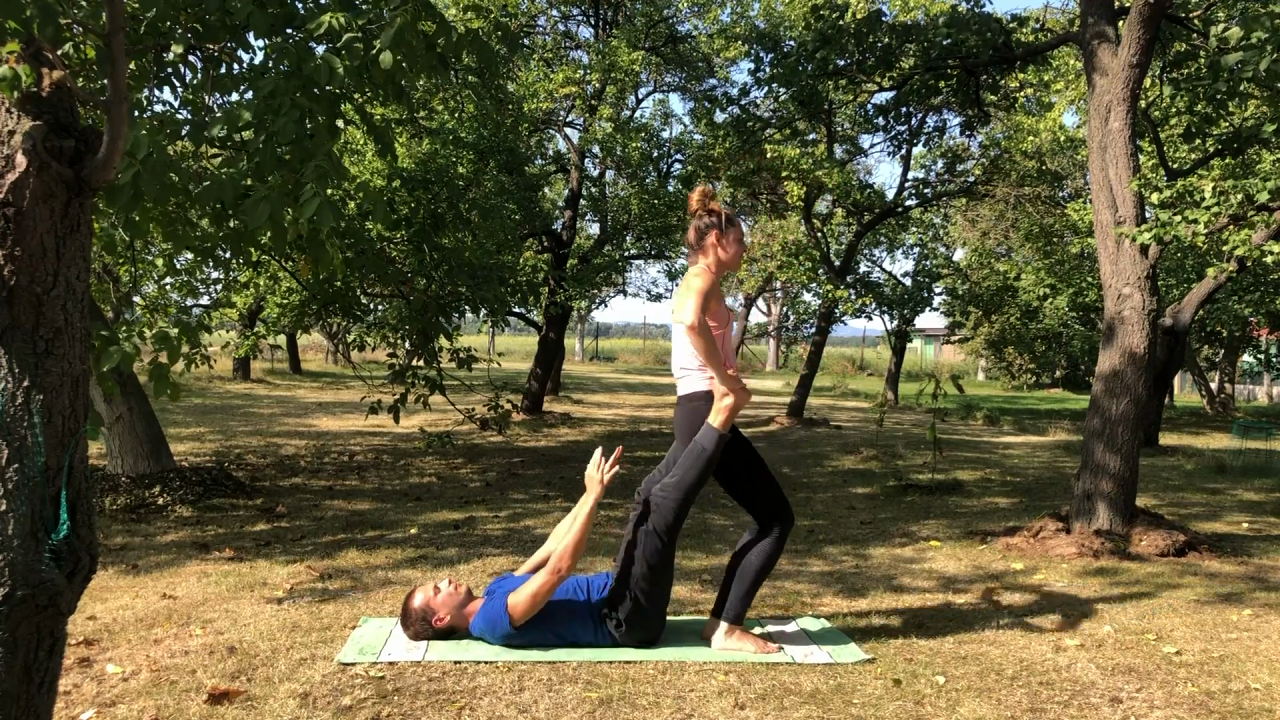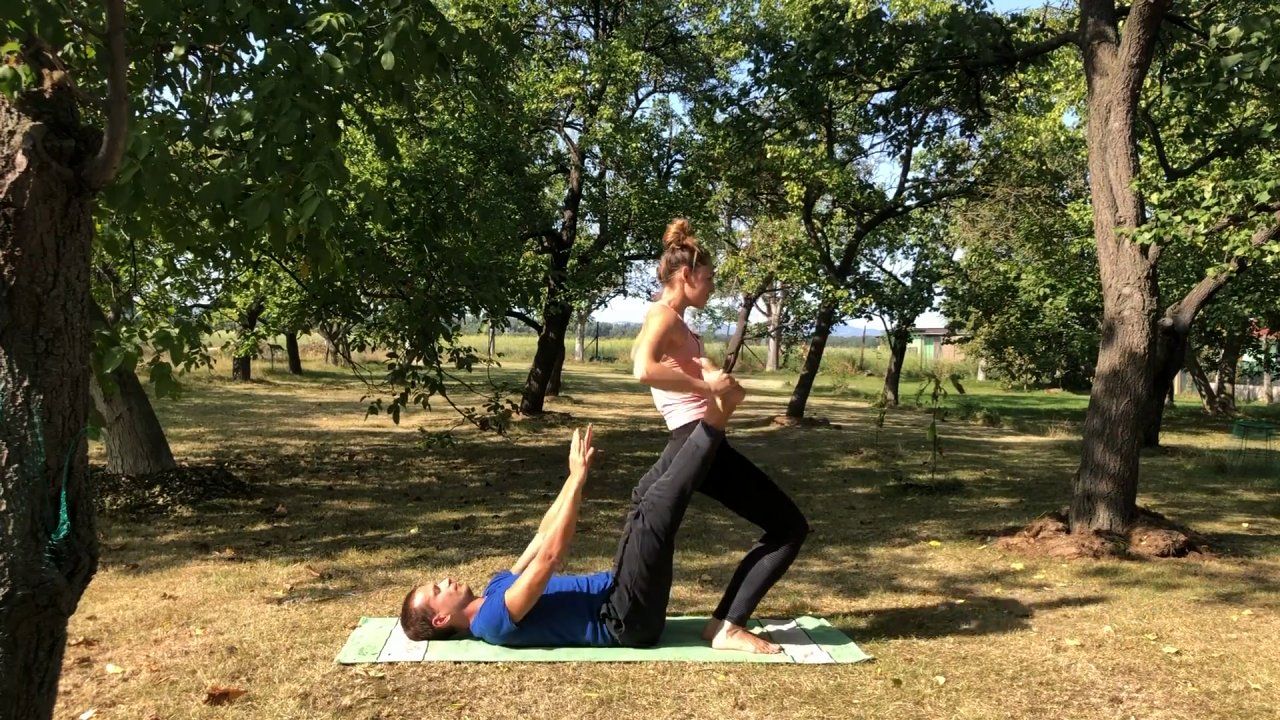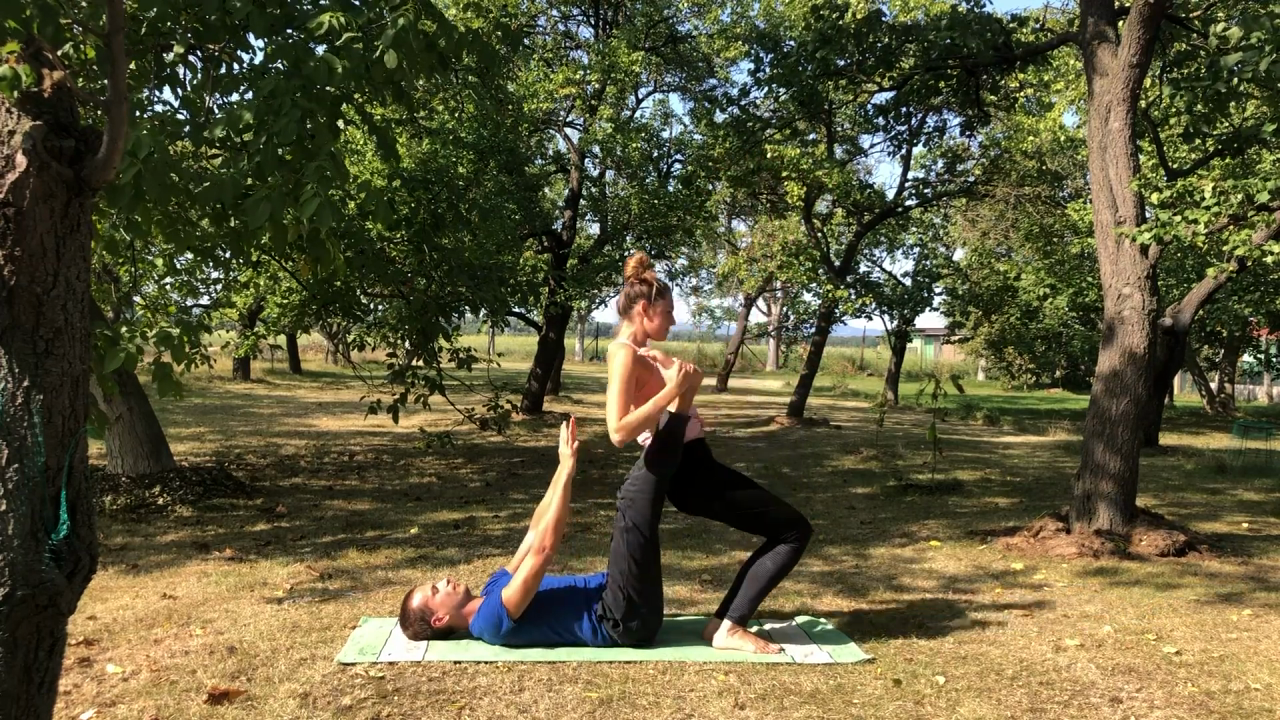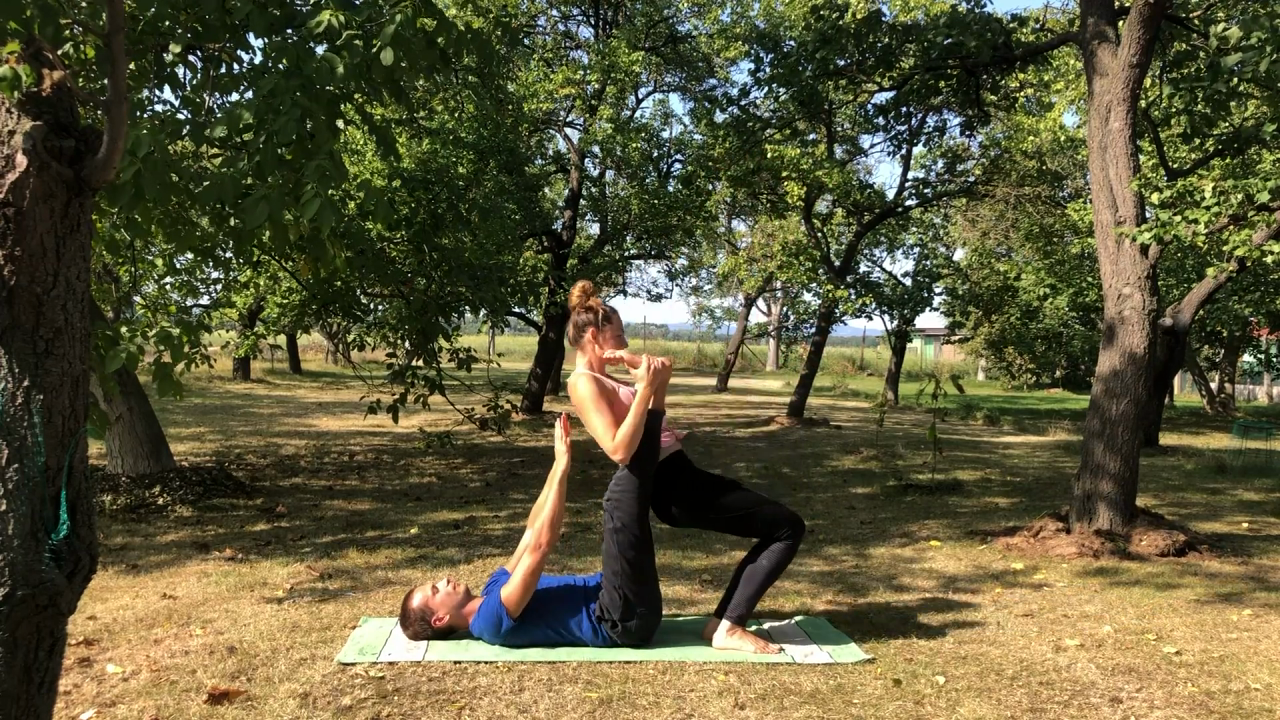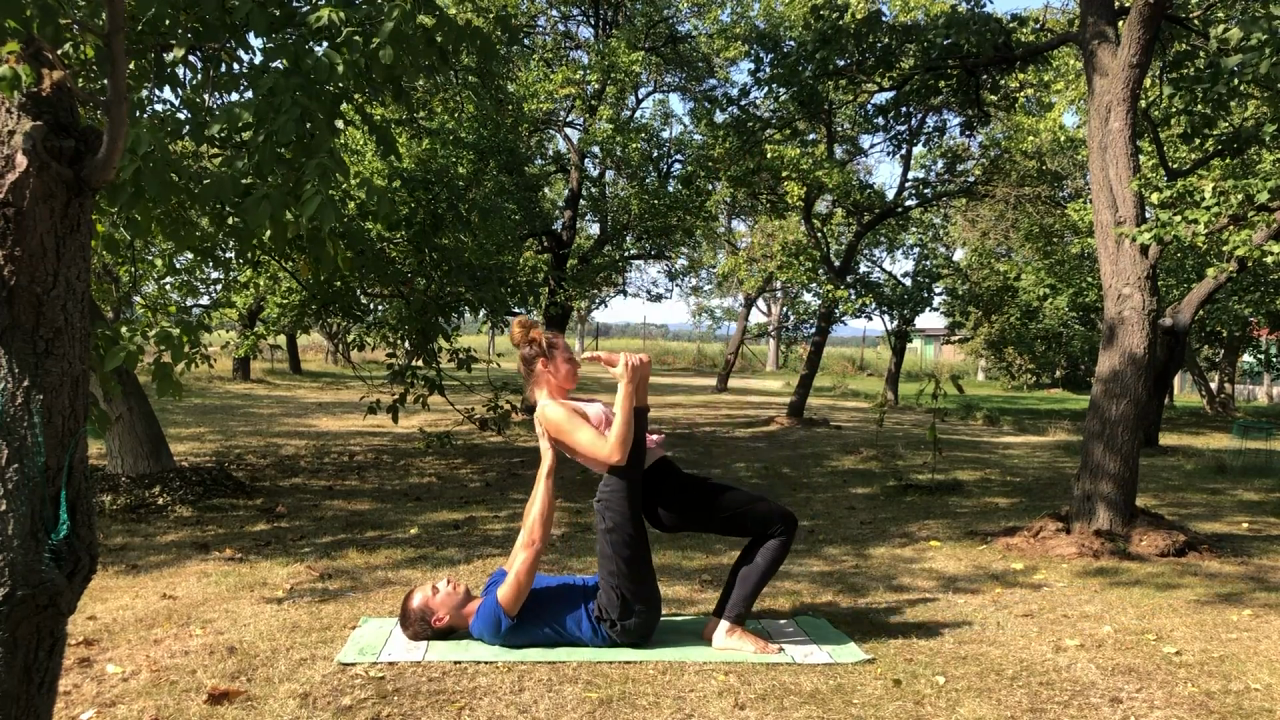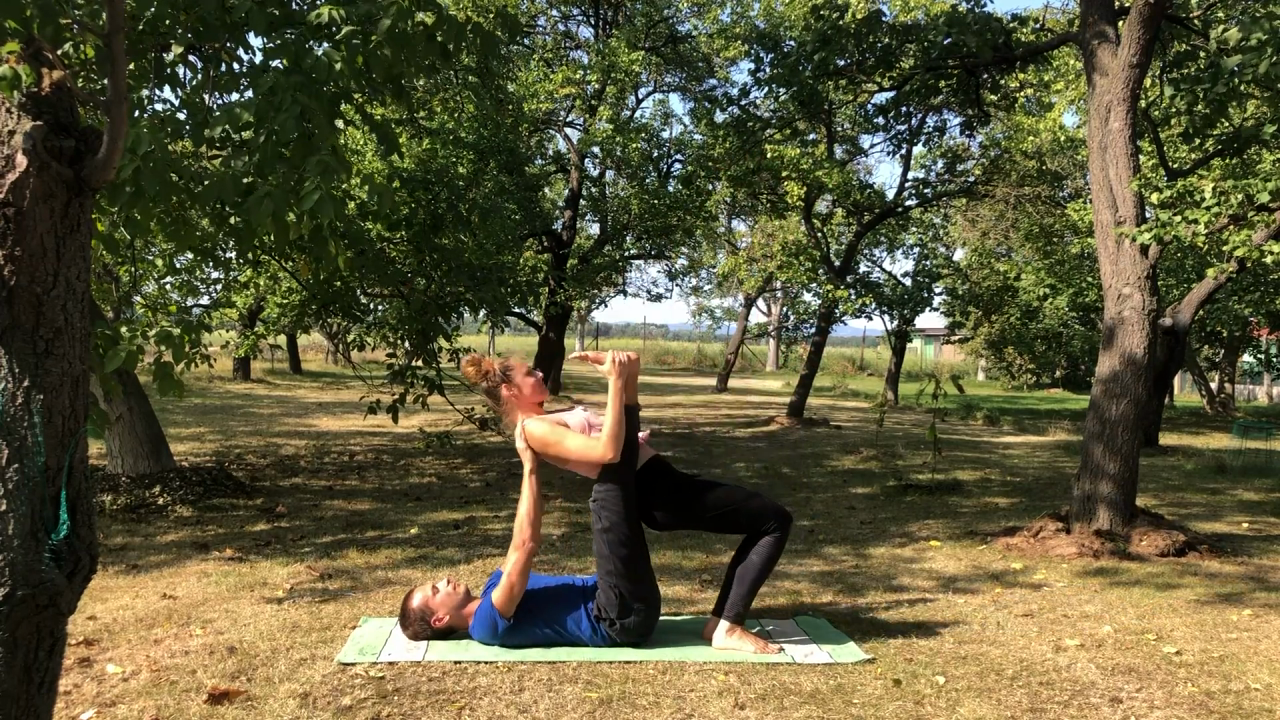
dt=0.2s
person 1, frame 1
left shoulder: (697, 281)
right shoulder: (703, 276)
right elbow: (690, 321)
right wrist: (724, 377)
left hip: (696, 411)
right hip: (707, 409)
left knee: (769, 516)
right knee: (776, 517)
left ankle: (723, 619)
right ankle: (727, 628)
person 1, frame 2
left shoulder: (668, 316)
right shoulder: (663, 313)
right elbow: (643, 369)
left wrist: (708, 375)
right wrist: (706, 385)
left hip: (692, 440)
right knee: (789, 528)
left ankle: (725, 621)
right ankle: (729, 628)
person 1, frame 3
left shoulder: (635, 352)
right shoulder: (623, 353)
right elbow: (619, 430)
left wrist: (665, 367)
right wrist: (672, 391)
left hip: (684, 462)
right hip: (687, 466)
left knee: (788, 528)
right knee: (793, 530)
left ankle: (726, 620)
right ankle: (728, 627)
person 1, frame 4
left shoulder: (596, 378)
right shoulder: (584, 382)
right elbow: (618, 449)
left hip: (673, 472)
right hip: (672, 483)
left knee: (780, 527)
right knee: (787, 527)
left ankle: (724, 622)
right ankle: (729, 628)
person 1, frame 5
left shoulder: (562, 404)
right shoulder: (552, 411)
right elbow: (615, 451)
left hip: (658, 475)
right hip: (660, 489)
left knee: (773, 521)
right knee: (781, 523)
left ankle: (724, 621)
right ankle: (728, 628)
person 1, frame 6
left shoulder: (542, 419)
right shoulder: (536, 429)
right wrist: (620, 388)
left hip: (650, 475)
right hip: (652, 485)
left knee: (762, 519)
right knee: (774, 520)
left ankle: (723, 620)
right ankle: (728, 627)
person 2, frame 1
left shoulder: (497, 591)
right shoulder: (493, 619)
left elbow: (553, 545)
right elbow: (559, 566)
left wrist: (590, 491)
right wrist: (593, 496)
left hip: (613, 594)
right hip: (627, 618)
left knee: (652, 497)
right knee: (659, 509)
left ankle: (716, 407)
right ankle: (720, 415)
person 2, frame 2
left shoulder: (497, 589)
right shoulder: (494, 620)
left elbow: (545, 533)
right elbow: (550, 554)
left wrist: (575, 473)
right wrist: (577, 478)
left hip: (613, 595)
right hip: (626, 618)
left knee: (650, 499)
right knee: (655, 510)
left ankle: (710, 417)
right ankle: (713, 418)
person 2, frame 3
left shoulder: (493, 590)
right shoulder: (493, 619)
left elbow: (536, 531)
right elbow: (543, 548)
left wrist: (563, 467)
right wrist: (566, 470)
left hip: (604, 594)
right hip: (626, 619)
left knee: (635, 496)
right knee: (635, 501)
left ankle: (676, 407)
right ankle: (677, 404)
person 2, frame 4
left shoulder: (493, 591)
right shoulder: (493, 620)
left elbow: (533, 529)
right elbow: (540, 544)
left wrist: (559, 465)
right wrist: (562, 466)
left hip: (612, 604)
right hip: (625, 620)
left knee: (627, 494)
right knee: (622, 501)
left ankle: (649, 396)
right ankle: (648, 395)
person 2, frame 5
left shoulder: (493, 592)
right shoulder: (491, 621)
left elbow: (529, 528)
right elbow: (533, 543)
left wrist: (546, 461)
right wrist: (548, 464)
left hip: (621, 614)
right hip: (624, 618)
left knee: (620, 490)
right knee: (613, 499)
left ankle: (633, 390)
right ankle: (630, 390)
person 2, frame 6
left shoulder: (492, 594)
right shoulder: (489, 623)
left elbow: (525, 532)
right elbow: (525, 544)
left wrist: (531, 461)
right wrist: (529, 466)
left hip: (617, 610)
right hip: (623, 617)
left knee: (615, 493)
right knee: (609, 496)
left ankle: (624, 389)
right ankle: (620, 386)
